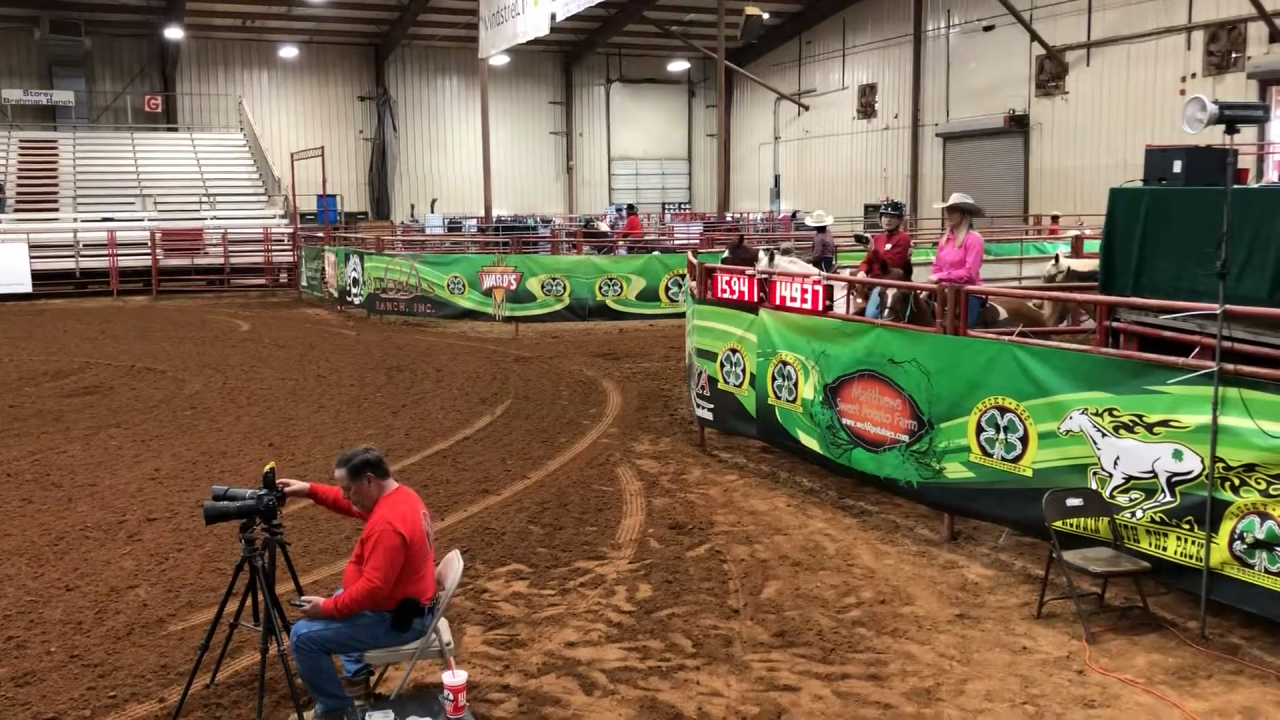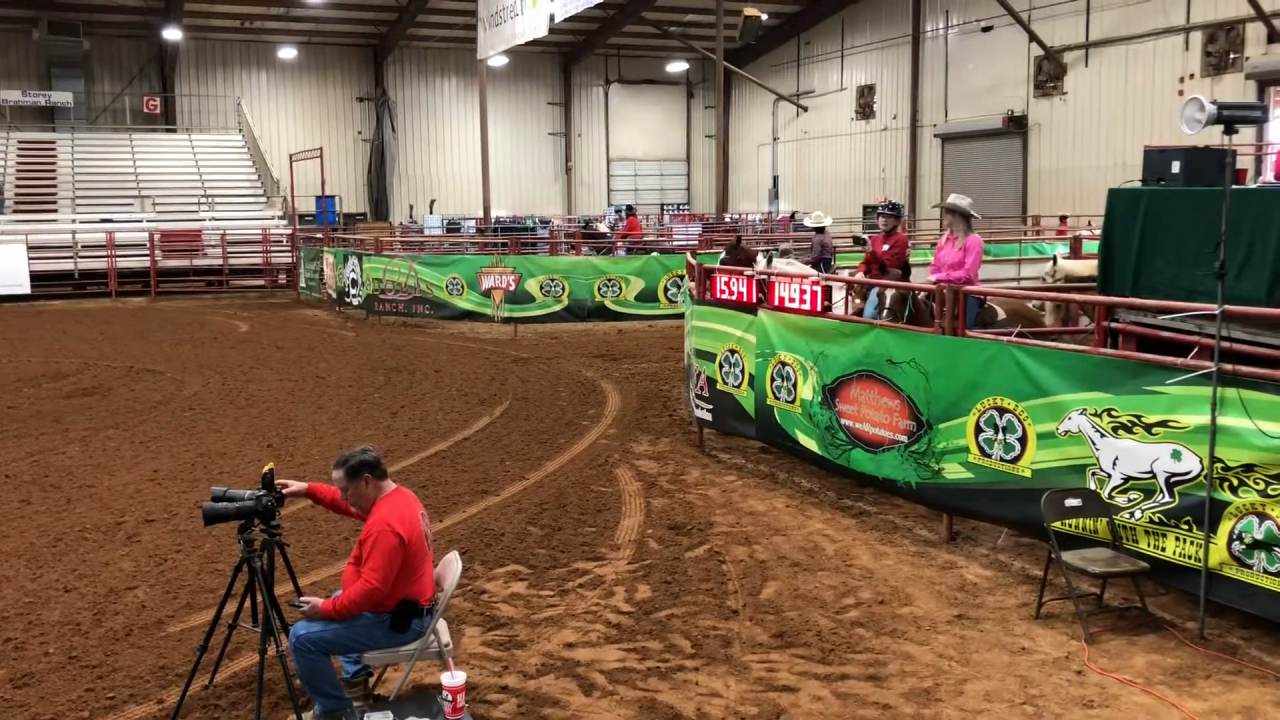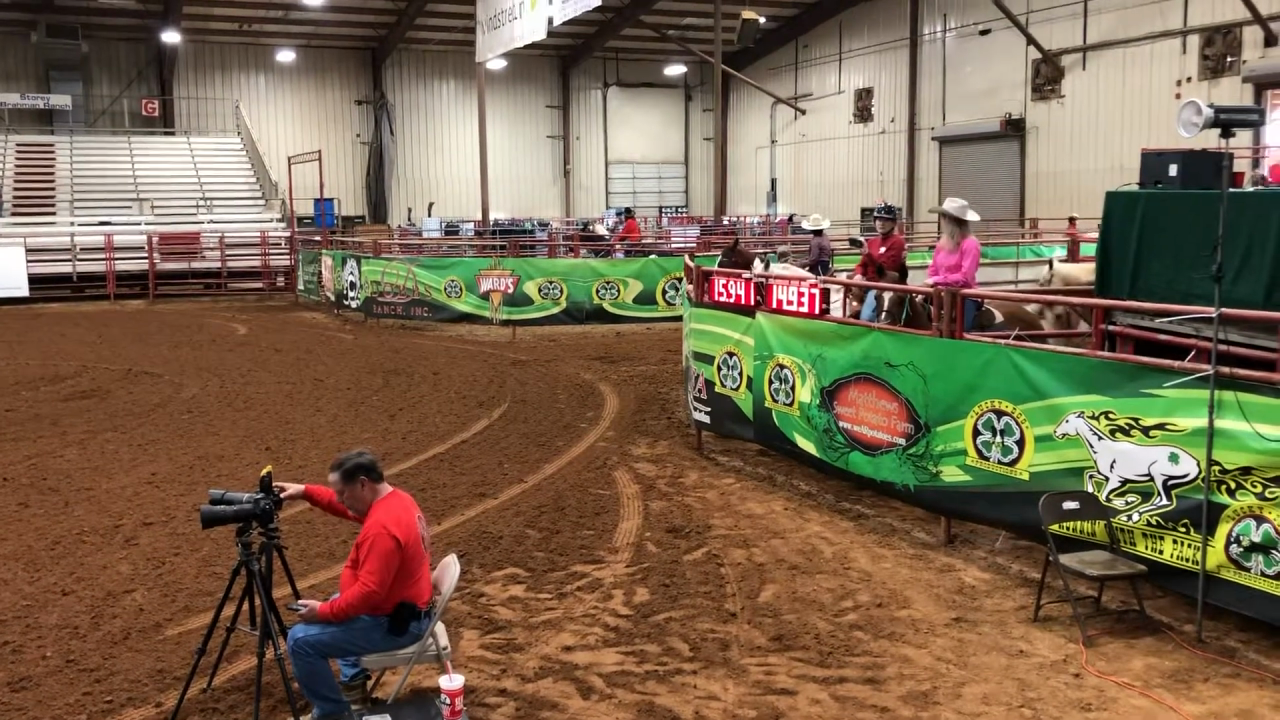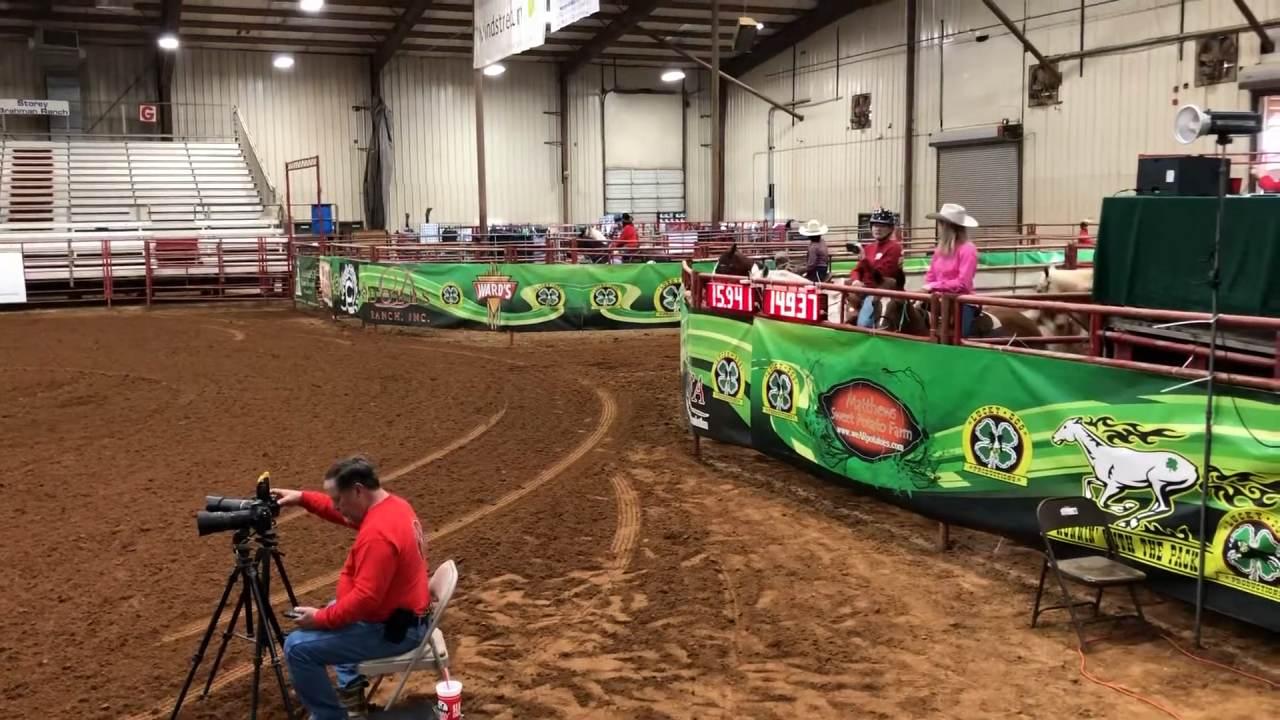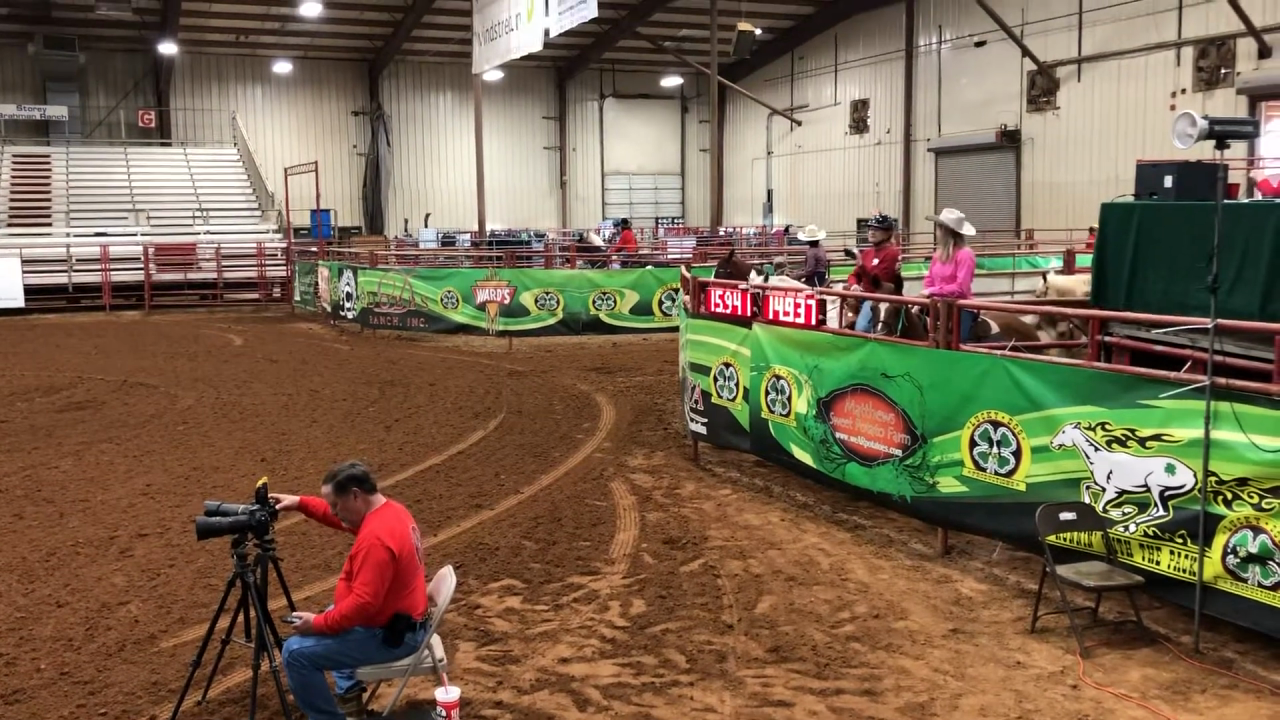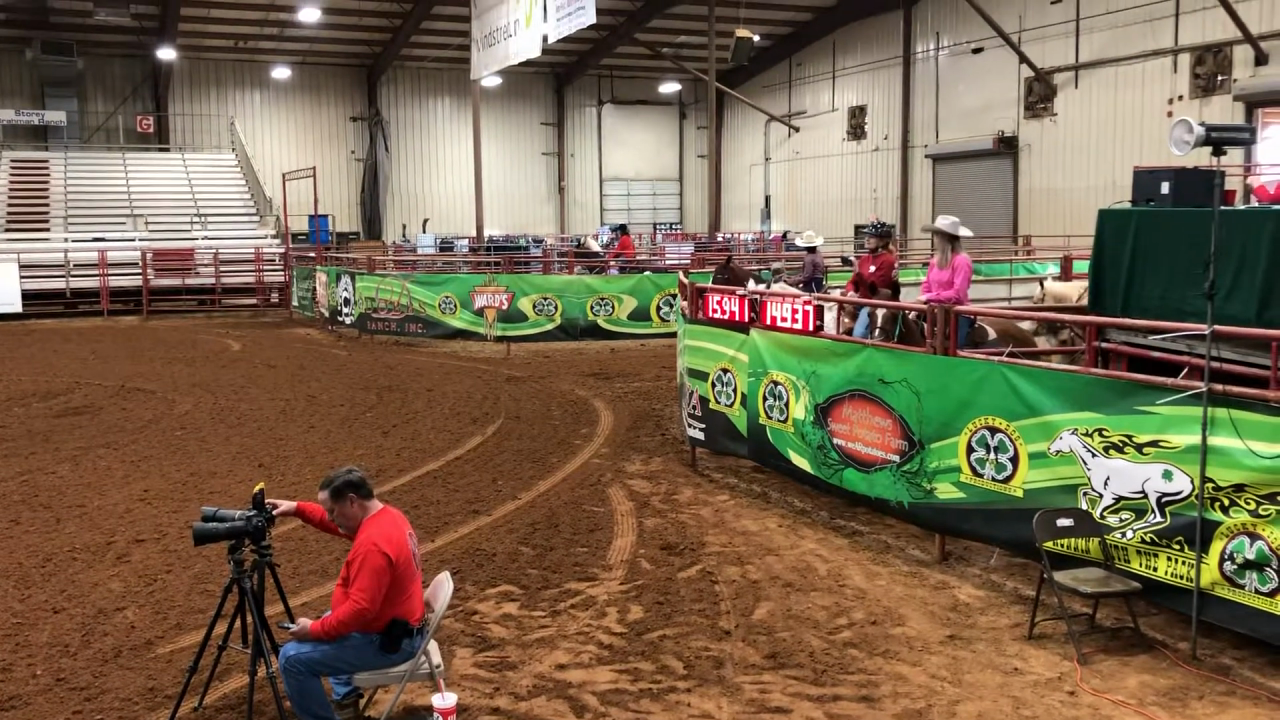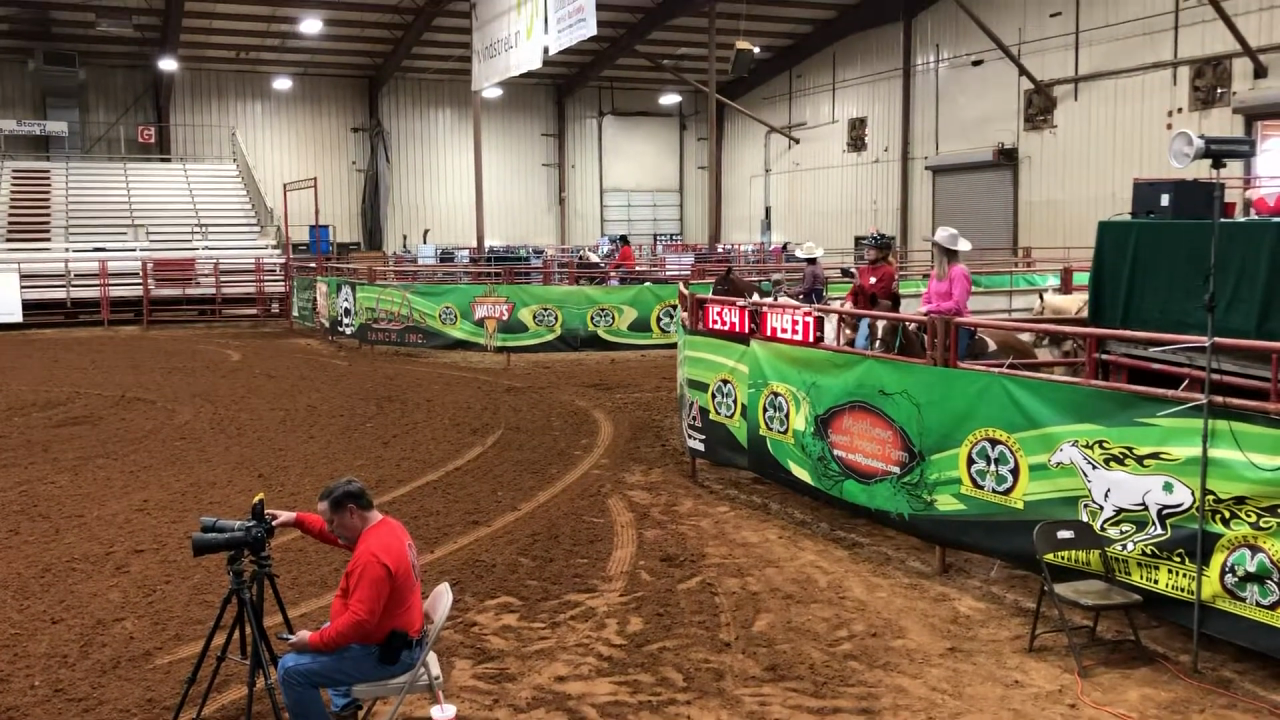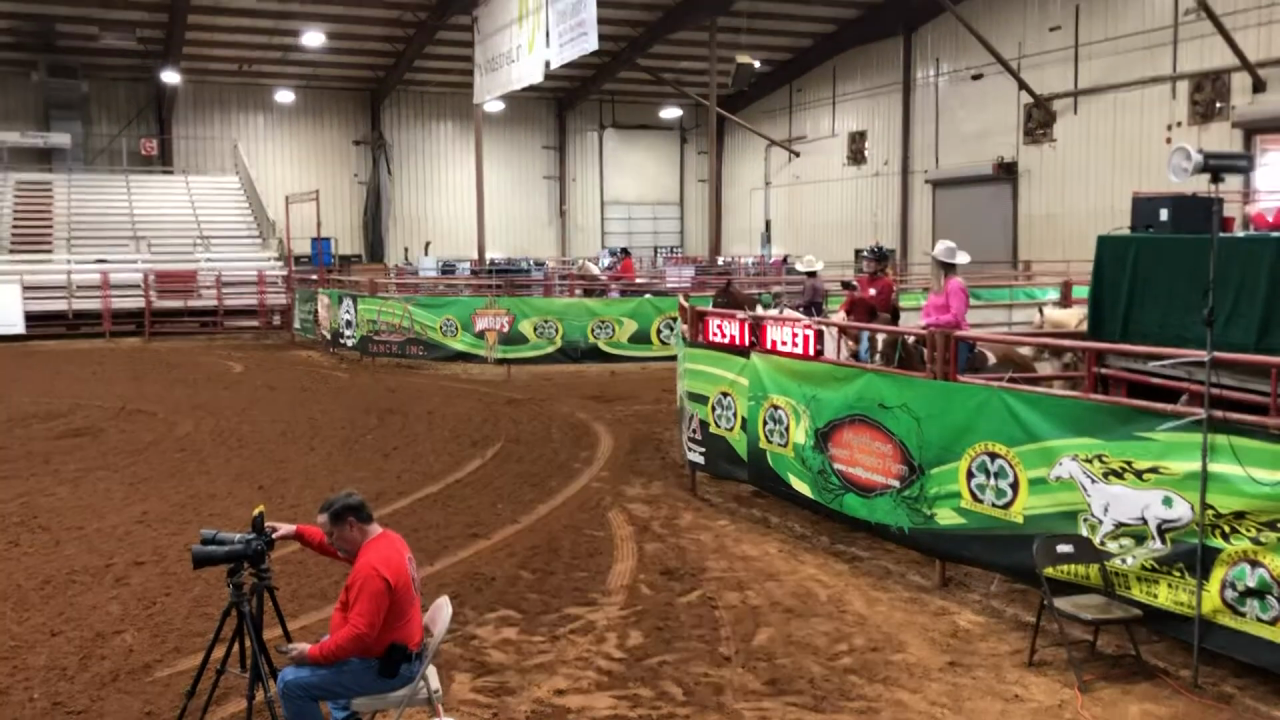
dt=0.2s
person 1, frame 1
left shoulder: (387, 523)
right shoulder: (402, 495)
left elbow: (373, 588)
right elbow: (350, 503)
left wrist: (327, 607)
right wrist: (310, 490)
left hip: (397, 619)
right hip: (407, 604)
left knee: (303, 636)
right knee: (341, 598)
right ankle: (357, 676)
person 1, frame 2
left shoulder: (385, 524)
right shoulder: (399, 495)
left elbow: (371, 589)
right elbow: (348, 503)
left wrist: (326, 608)
right wrist: (308, 489)
left hip: (396, 620)
right hip: (407, 606)
left knee: (302, 637)
right knee: (341, 600)
right ankle: (356, 677)
person 1, frame 3
left shoulder: (382, 526)
right shoulder: (396, 498)
left elbow: (369, 592)
right elbow: (344, 505)
left wrist: (323, 611)
right wrist: (305, 491)
left hip: (395, 623)
right hip: (405, 609)
left knee: (300, 640)
right knee: (339, 604)
right ankle: (354, 680)
person 1, frame 4
left shoulder: (378, 533)
right shoulder: (393, 504)
left elbow: (365, 598)
right elbow: (341, 511)
left wrist: (320, 618)
right wrist: (302, 498)
left hip: (392, 630)
right hip: (403, 616)
left knee: (297, 647)
right knee: (335, 611)
right ankle: (351, 687)
person 1, frame 5
left shoulder: (376, 538)
right shoulder: (391, 509)
left elbow: (363, 604)
right elbow: (338, 515)
left wrist: (317, 623)
right wrist: (300, 503)
left hip: (390, 635)
right hip: (401, 620)
left knee: (295, 652)
right knee: (333, 614)
right ankle: (349, 692)
person 1, frame 6
left shoulder: (373, 544)
right shoulder: (388, 515)
left elbow: (360, 609)
right elbow: (336, 521)
left wrist: (314, 629)
right wrist: (297, 508)
left hip: (387, 641)
right hip: (398, 626)
left knee: (292, 658)
right knee: (331, 620)
right ankle: (346, 699)
person 1, frame 7
left shoulder: (373, 555)
right shoulder: (388, 526)
left elbow: (359, 621)
right elbow: (335, 530)
left wrist: (313, 641)
right wrist: (297, 519)
left hip: (386, 653)
right hip: (396, 637)
left knee: (291, 669)
right knee: (330, 631)
person 1, frame 8
left shoulder: (372, 568)
right shoulder: (388, 539)
left elbow: (359, 634)
right elbow: (336, 545)
left wrist: (312, 653)
right wrist: (297, 532)
left hip: (385, 666)
right hip: (396, 651)
left knee: (291, 682)
right knee: (329, 644)
